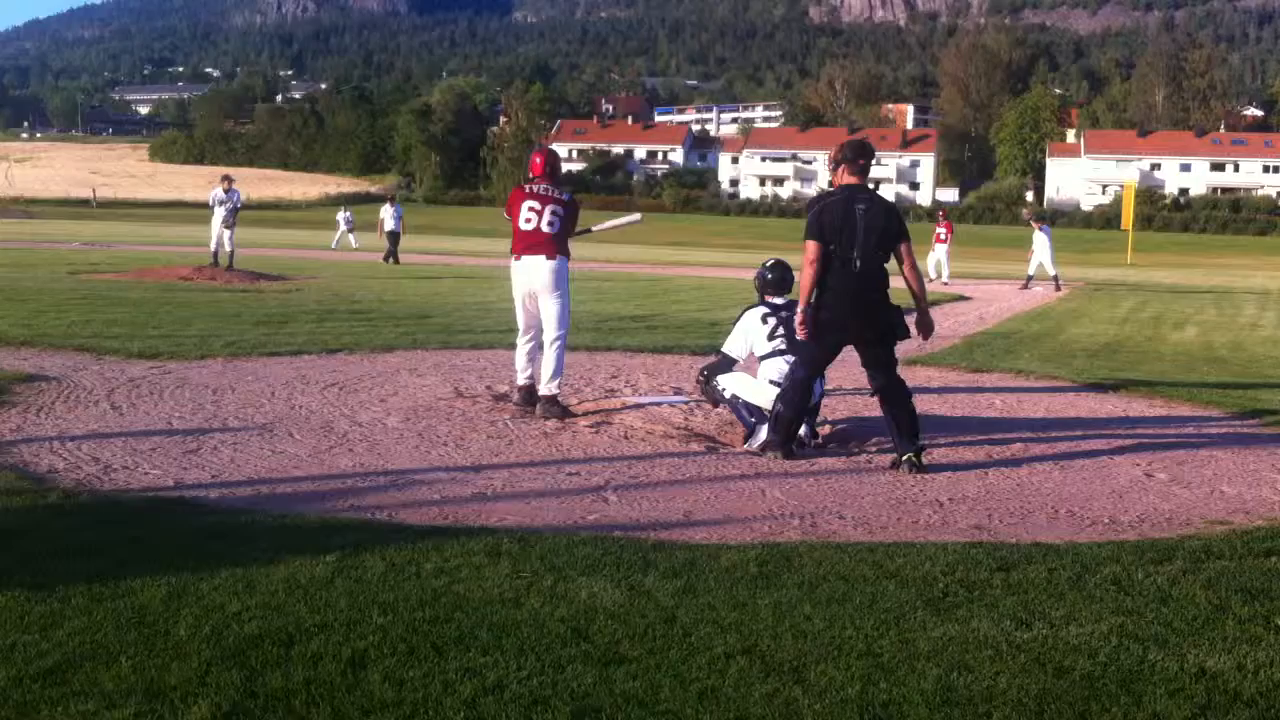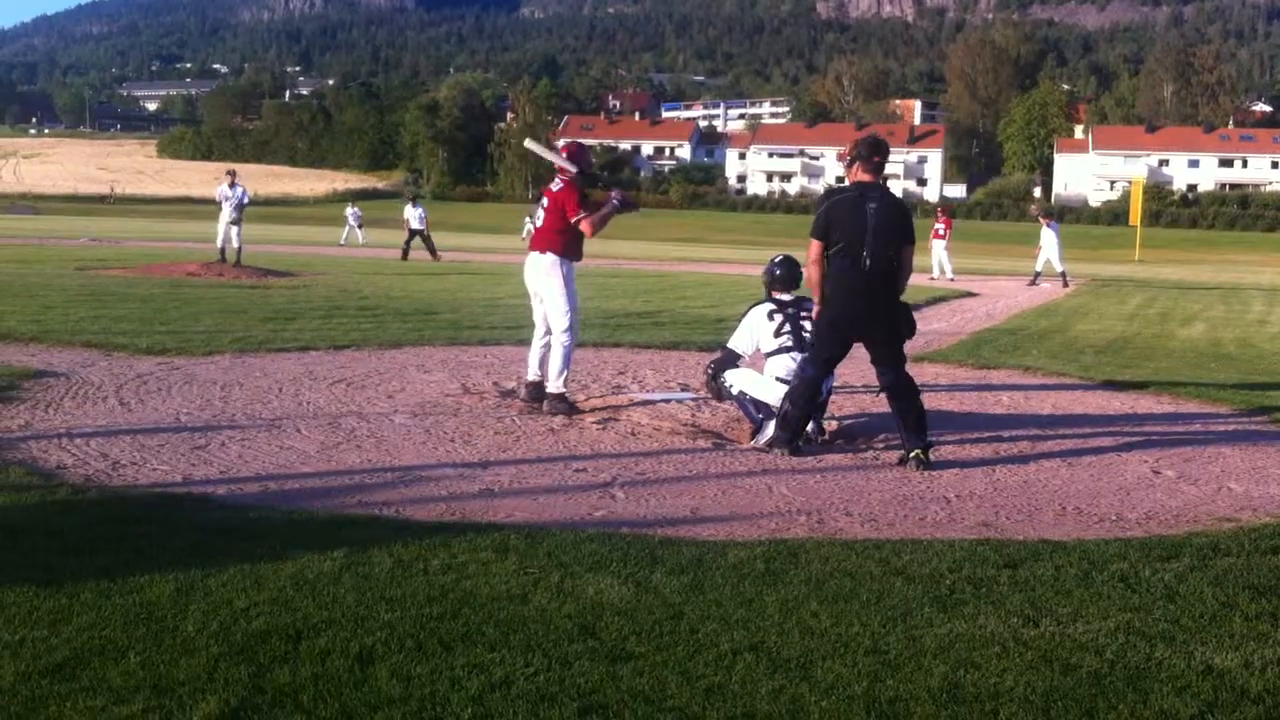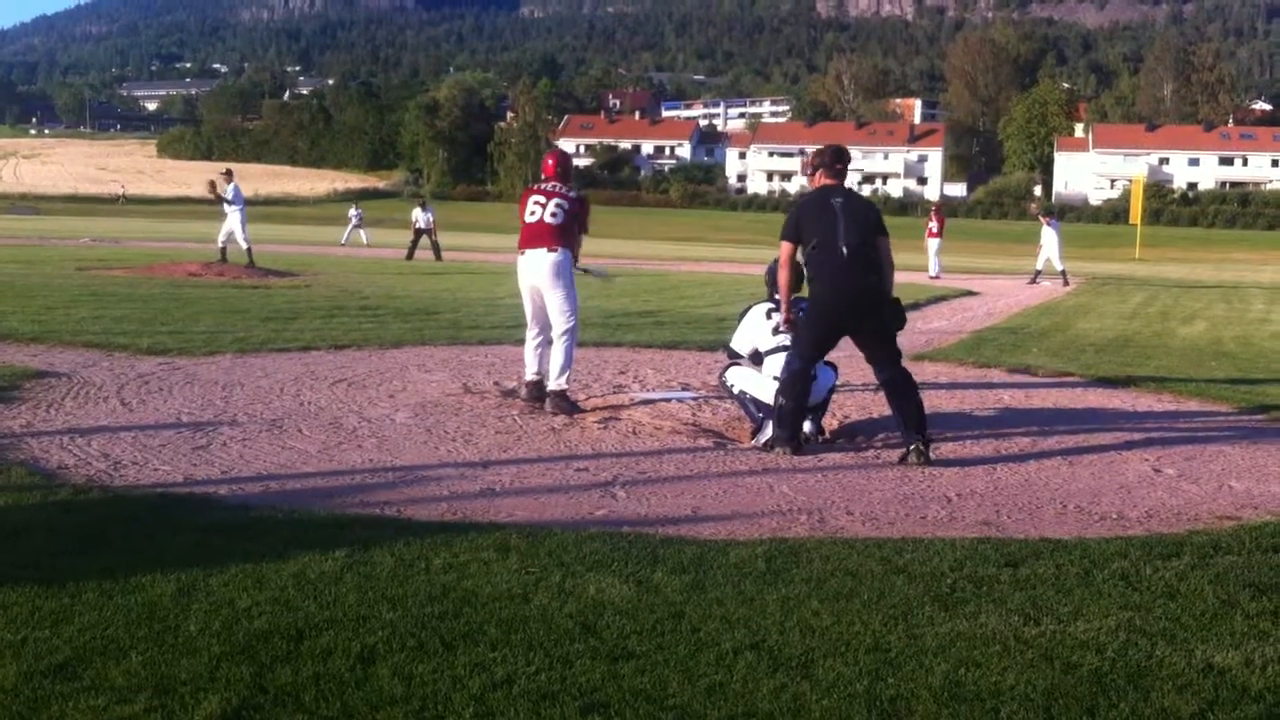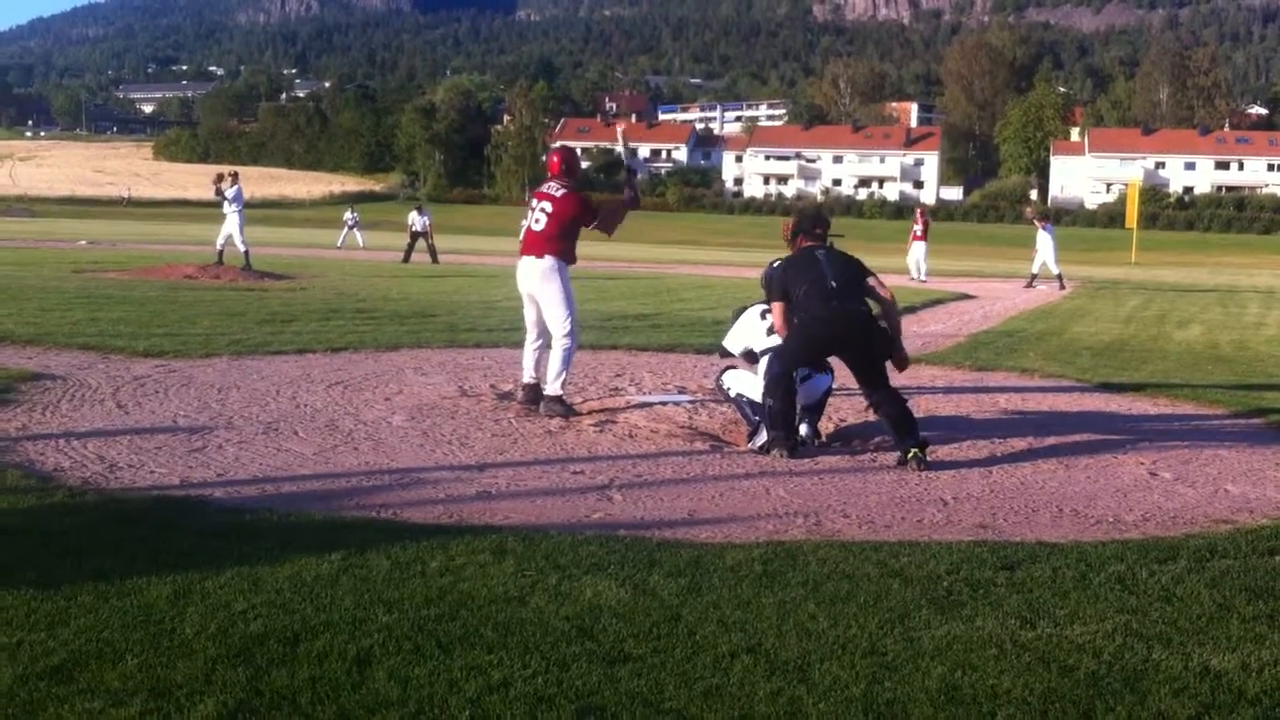
dt=0.7s
person 1, frame 1
left shoulder: (824, 206)
right shoulder: (887, 210)
left elbow: (812, 261)
right elbow: (908, 265)
left wrist: (802, 309)
right wrist: (922, 309)
left hip: (832, 308)
right hip: (874, 309)
left knee: (803, 373)
right knee: (887, 378)
left ankle: (778, 441)
right ankle: (909, 451)
person 1, frame 2
left shoulder: (834, 202)
right shoulder: (898, 208)
left elbow: (815, 259)
right elbow: (905, 267)
left wrist: (819, 302)
left hip: (840, 306)
right hip: (883, 307)
left knee: (813, 370)
right knee: (895, 375)
left ankle: (784, 437)
right ankle: (917, 448)
person 1, frame 3
left shoulder: (804, 206)
right shoulder: (865, 205)
left elbow: (785, 261)
right elbow: (886, 260)
left wrist: (786, 308)
right wrist: (882, 300)
left hip: (826, 299)
right hip: (869, 297)
left knee: (799, 363)
right knee: (891, 370)
left ankle: (785, 437)
right ankle: (917, 443)
person 1, frame 4
left shoulder: (786, 267)
right shoulder: (847, 260)
left elbow: (780, 324)
right elbow: (886, 297)
left wrist: (801, 352)
right wrist: (896, 343)
left hip: (816, 326)
right hip: (859, 324)
left knee: (779, 369)
right knee: (879, 388)
left ankle: (780, 441)
right ankle: (912, 448)
person 2, frame 1
left shoulder: (518, 194)
right shoulder: (568, 202)
left hip: (521, 266)
right hip: (552, 267)
left knee: (527, 332)
right knee: (555, 335)
left ankle: (524, 389)
right ankle: (548, 399)
person 2, frame 2
left shoulder: (557, 186)
right shoulder: (570, 189)
left elbow: (588, 211)
right elbow: (589, 228)
left wrist: (614, 203)
right wrist: (613, 204)
left hip: (535, 262)
right hip: (553, 264)
left knee: (544, 329)
right knee: (563, 331)
left ankle: (532, 385)
right ankle: (555, 395)
person 2, frame 3
left shoulder: (529, 194)
right shoulder: (577, 200)
right elbow: (576, 239)
right wrist: (573, 259)
left hip: (526, 260)
right hip: (555, 260)
left knee: (536, 328)
right knee: (564, 330)
left ankle: (532, 385)
right ankle: (556, 393)
person 2, frame 4
left shoulder: (538, 193)
right shoulder: (575, 199)
right elbow: (607, 225)
left wrist: (619, 203)
right wrist: (628, 200)
left hip: (525, 266)
right hip: (549, 267)
left knee: (536, 332)
right knee: (564, 334)
left ankle: (529, 388)
right ankle: (552, 397)
person 3, frame 1
left shoulder: (754, 315)
left elbow: (726, 359)
left wrist: (705, 374)
left hip: (772, 395)
left knee: (719, 379)
right knee: (816, 376)
left ankle: (761, 427)
right ankle: (804, 426)
person 3, frame 2
left shoulder: (760, 312)
right shoulder: (812, 308)
left elbow: (731, 355)
left wrist: (712, 369)
left hip: (779, 392)
left knee: (727, 375)
left ankle: (767, 424)
right ankle: (811, 423)
person 3, frame 3
left shoulder: (759, 311)
left elbow: (734, 353)
left hip: (777, 392)
right hip: (814, 391)
left knee: (730, 374)
right knee: (829, 370)
left ankle: (768, 422)
right ankle: (810, 422)
person 3, frame 4
left shoulder: (755, 312)
left elbow: (727, 351)
right hip: (808, 391)
left knee: (725, 378)
right knee: (826, 374)
right ankle: (807, 425)
